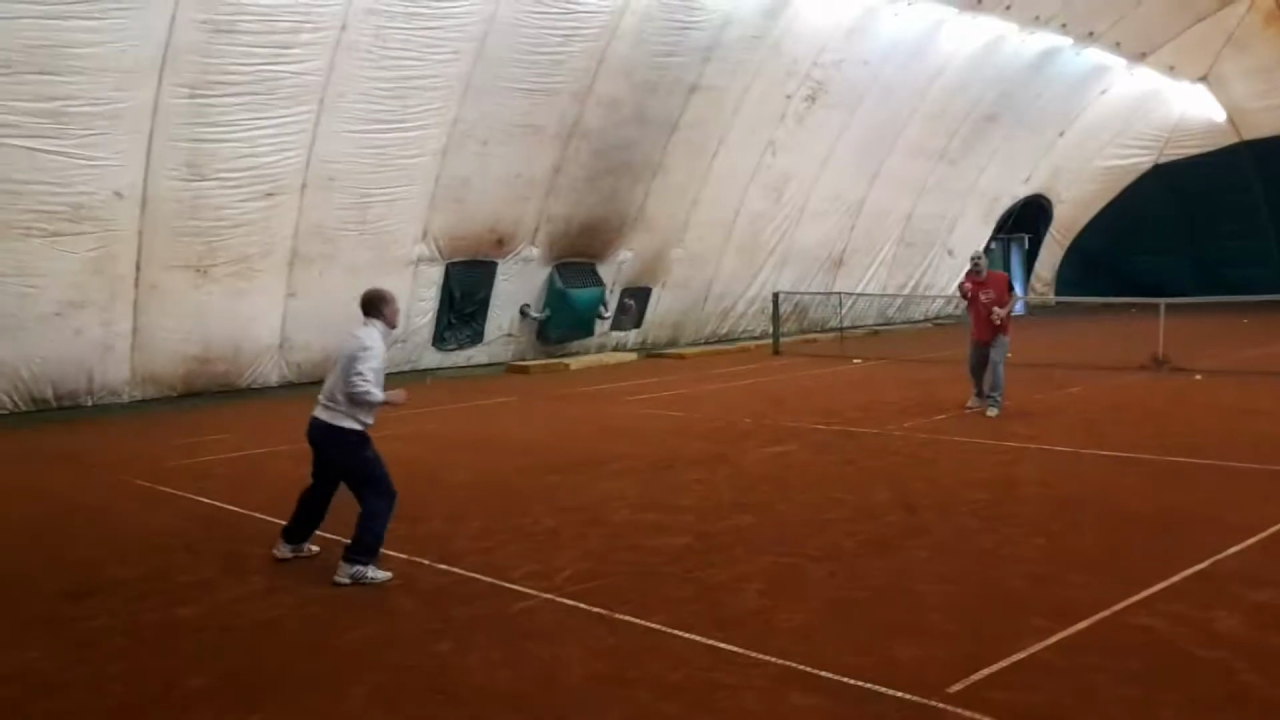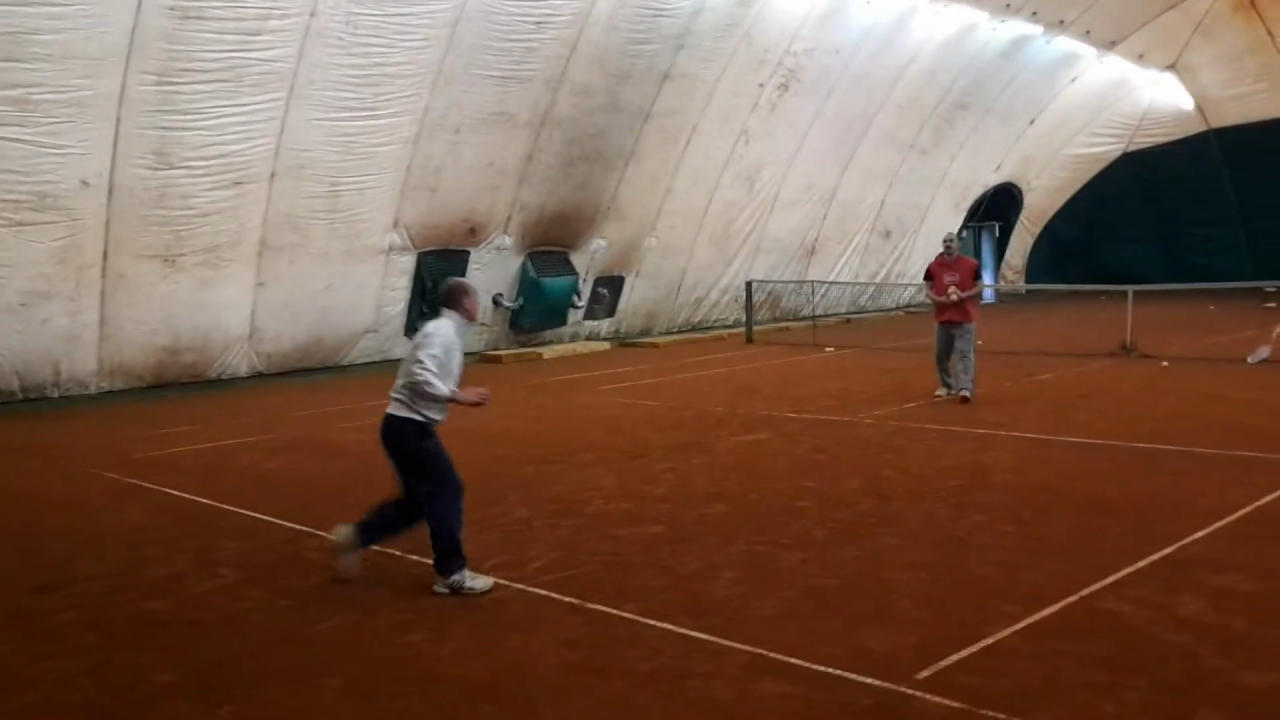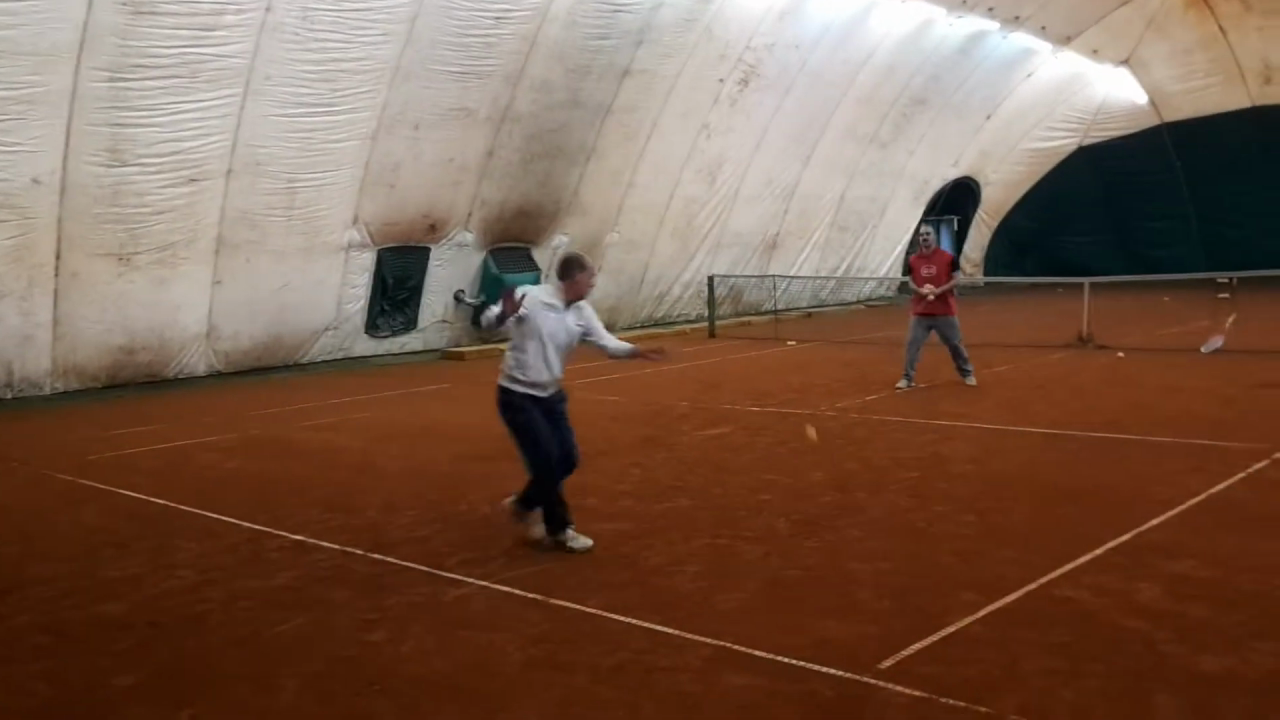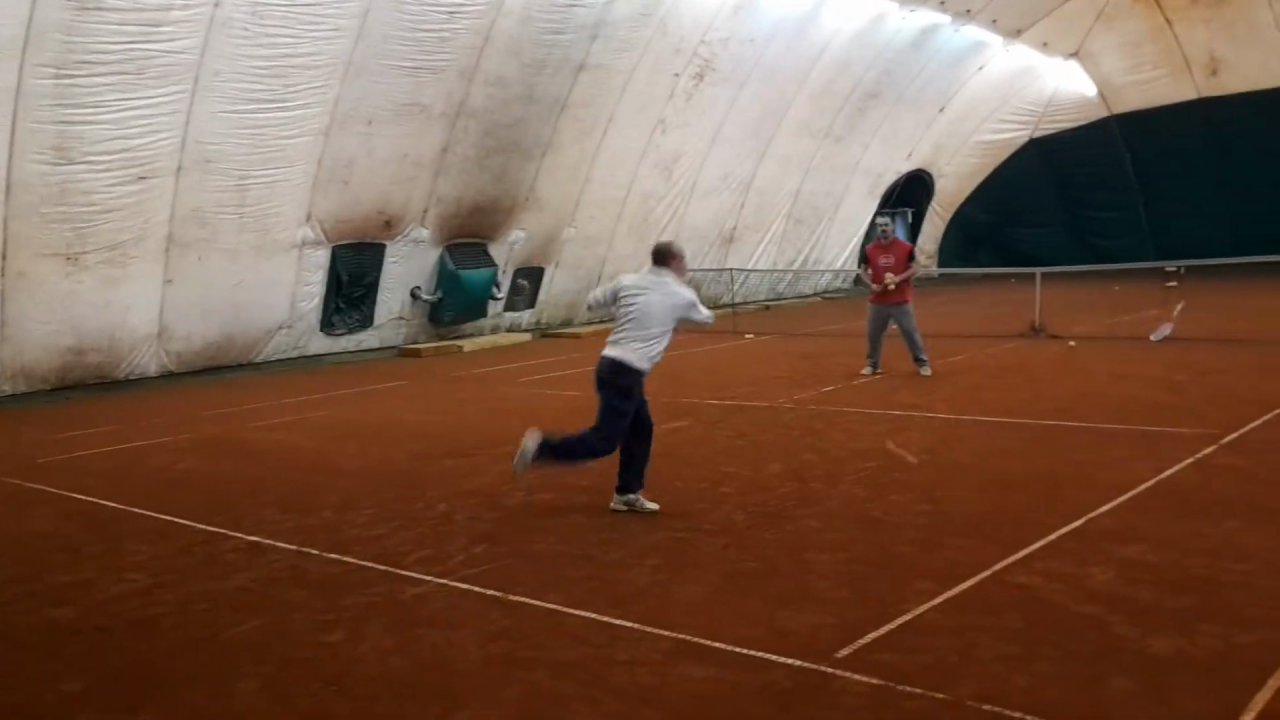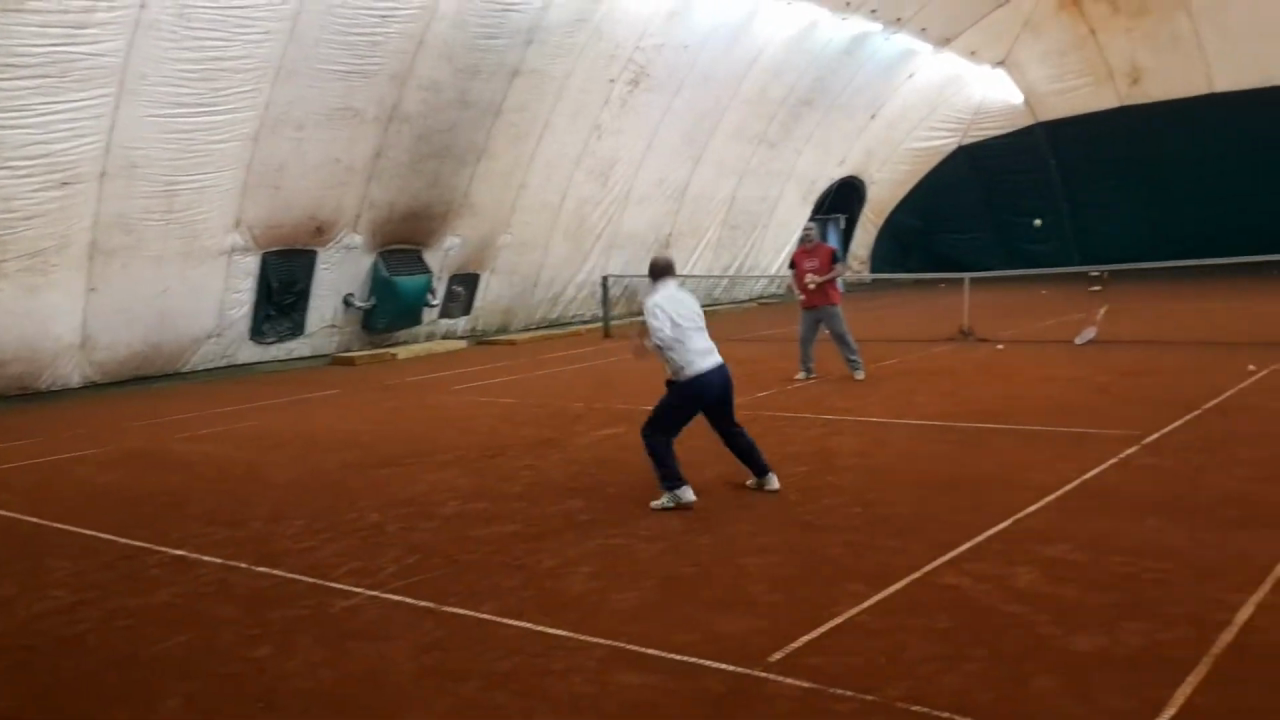
dt=0.5s
person 1, frame 1
left shoulder: (358, 338)
right shoulder: (373, 344)
right elbow: (359, 388)
left wrist: (380, 395)
right wrist: (387, 398)
left hip: (321, 424)
right hip: (343, 432)
left knee: (322, 487)
right knee: (380, 494)
left ankle: (290, 542)
right ankle: (356, 565)
person 1, frame 2
left shoulder: (451, 334)
right shoulder: (440, 333)
right elbow: (421, 380)
left wrist: (462, 394)
right wrist: (460, 396)
left hip: (415, 426)
right hip: (408, 427)
left knee: (419, 497)
right knee: (447, 493)
left ankle: (354, 536)
right ankle: (452, 574)
person 1, frame 3
left shoulder: (582, 313)
right shoulder: (529, 296)
left elbow: (607, 343)
right elbow: (489, 320)
left wrist: (638, 351)
right wrist: (505, 313)
left hip: (549, 395)
right hip: (517, 395)
left knee: (567, 459)
right knee: (546, 461)
left ankle: (523, 504)
right ankle: (559, 530)
person 1, frame 4
left shoulder: (628, 283)
right shoulder: (682, 295)
left elbow: (593, 302)
right elbow: (704, 318)
right wrist: (701, 311)
left hip: (611, 366)
right hip: (625, 373)
left knee: (641, 429)
right knee: (603, 441)
left ankle: (628, 494)
right ankle: (539, 448)
person 1, frame 5
left shoulder: (654, 302)
right shoulder: (687, 298)
left elbow: (661, 337)
left wrist: (647, 344)
right wrist: (650, 339)
left hip: (692, 382)
right hip: (718, 373)
left knee: (654, 433)
right knee: (729, 428)
left ankle: (677, 490)
right ankle: (765, 476)
